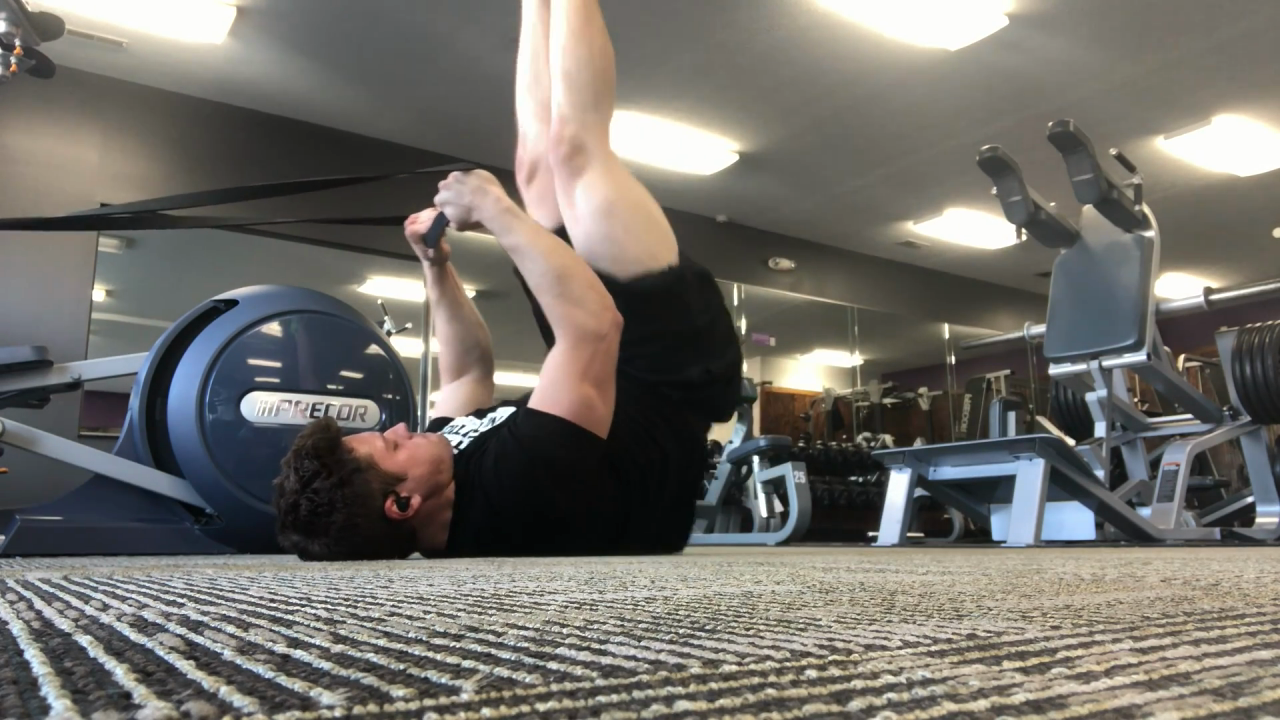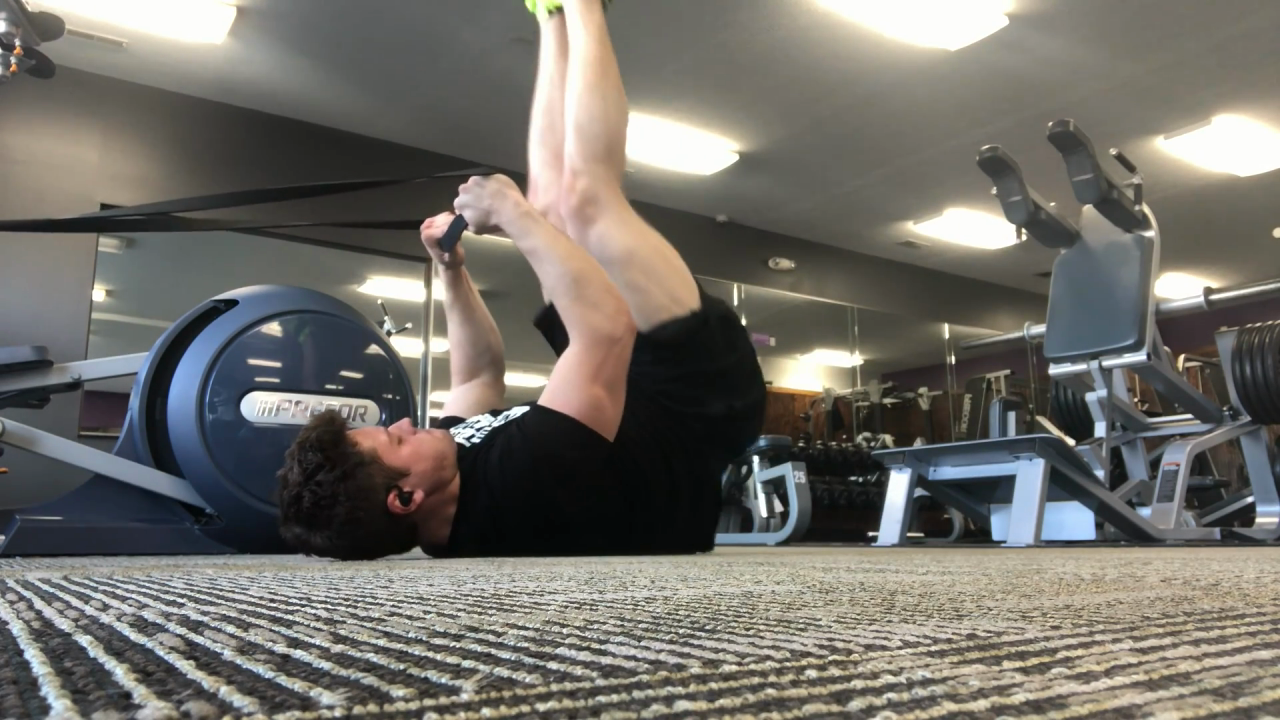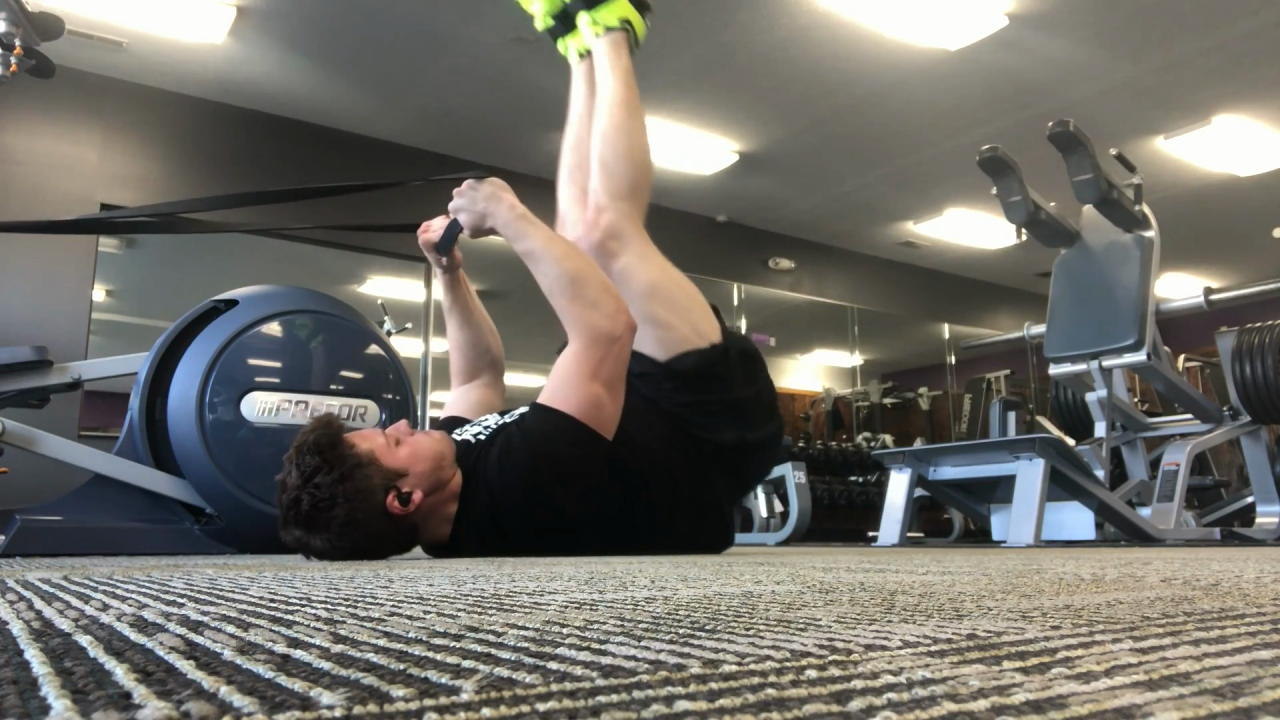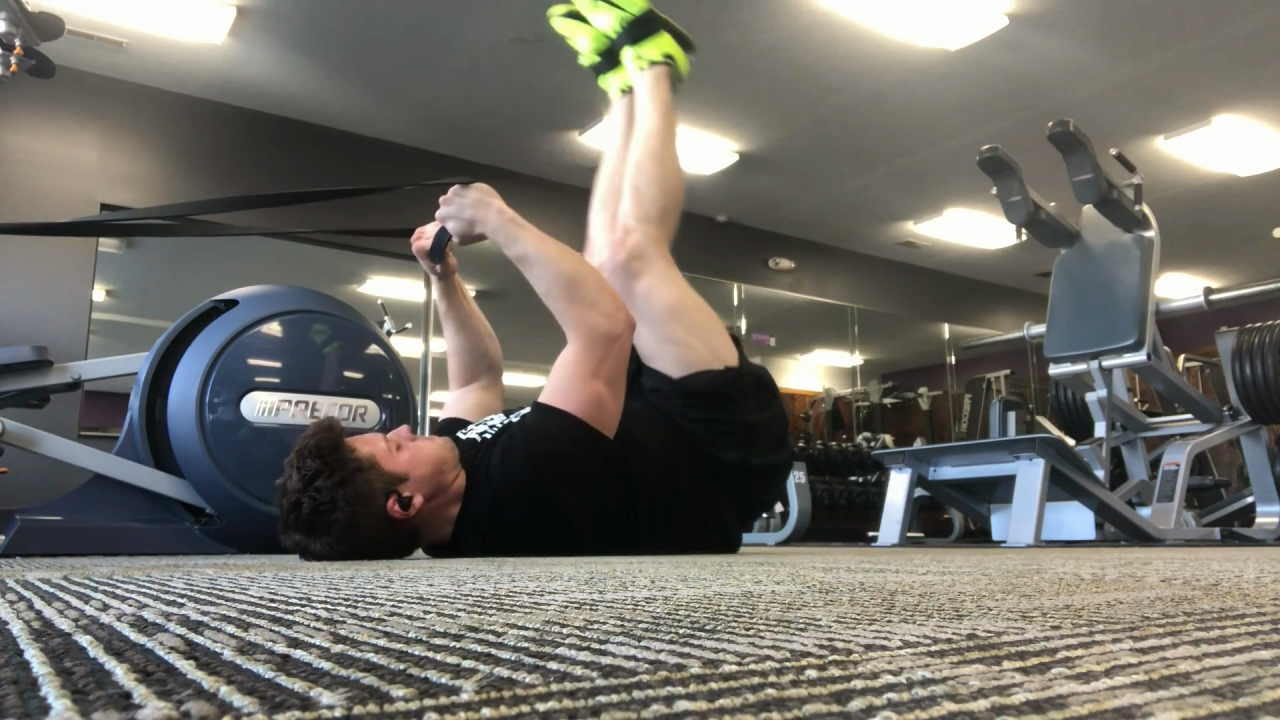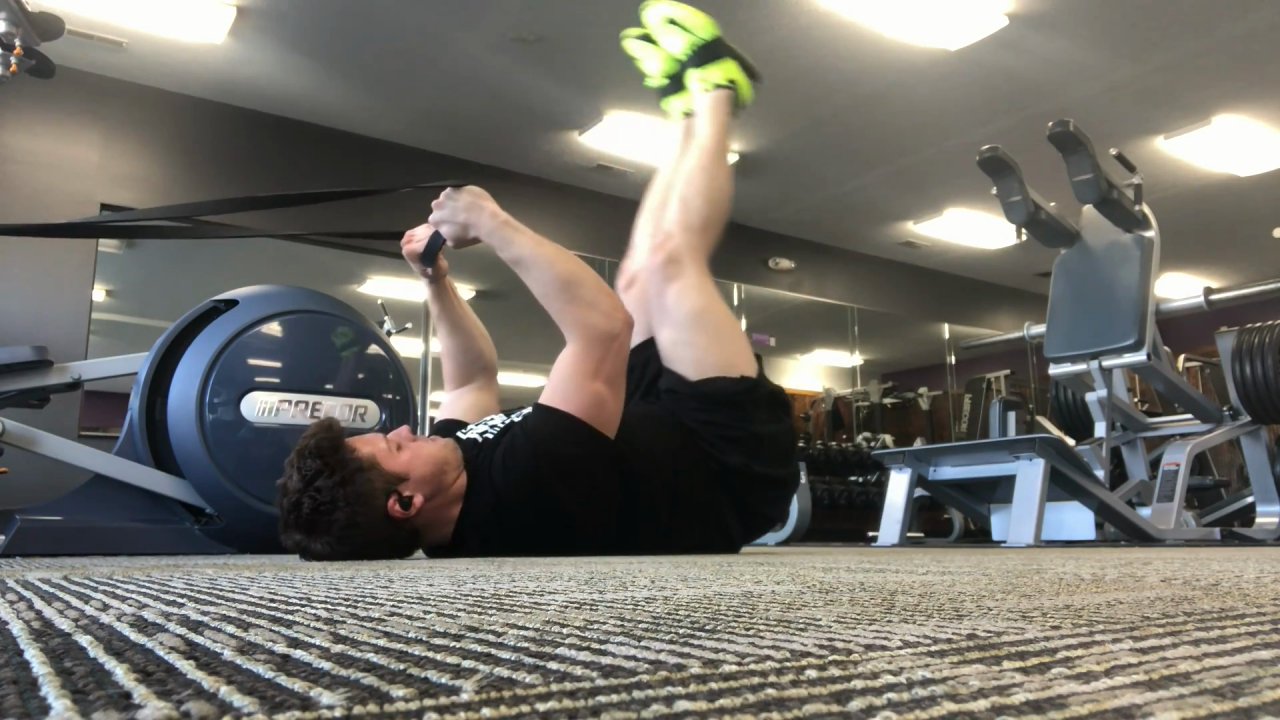
dt=0.2s
person 1, frame 1
right shoulder: (517, 489)
left elbow: (468, 370)
right elbow: (596, 325)
left wrist: (436, 265)
right wrist: (493, 210)
left hip: (616, 378)
right hip: (672, 372)
left knee: (538, 157)
right knee: (572, 144)
person 1, frame 2
right shoulder: (520, 485)
left elbow: (480, 373)
right elbow: (610, 327)
left wrist: (451, 269)
right wrist: (512, 215)
left hip: (644, 400)
right hip: (698, 408)
left knee: (549, 201)
right knee: (582, 193)
person 1, frame 3
right shoulder: (520, 487)
left elbow: (481, 374)
right elbow: (608, 326)
left wrist: (448, 273)
right wrist: (507, 216)
left hip: (653, 418)
right hip: (713, 432)
right knee: (602, 231)
person 1, frame 4
right shoulder: (521, 487)
left elbow: (480, 378)
right elbow: (607, 326)
left wrist: (443, 278)
right wrist: (497, 221)
left hip: (660, 431)
right hip: (722, 453)
right knee: (626, 253)
left ankle: (628, 80)
right ankle: (647, 66)
person 1, frame 5
right shoulder: (520, 486)
left elbow: (474, 380)
right elbow: (606, 327)
left wrist: (435, 279)
right wrist: (491, 223)
left hip: (665, 434)
right hip: (728, 461)
right knee: (666, 257)
left ankle: (692, 103)
right ankle: (712, 89)
